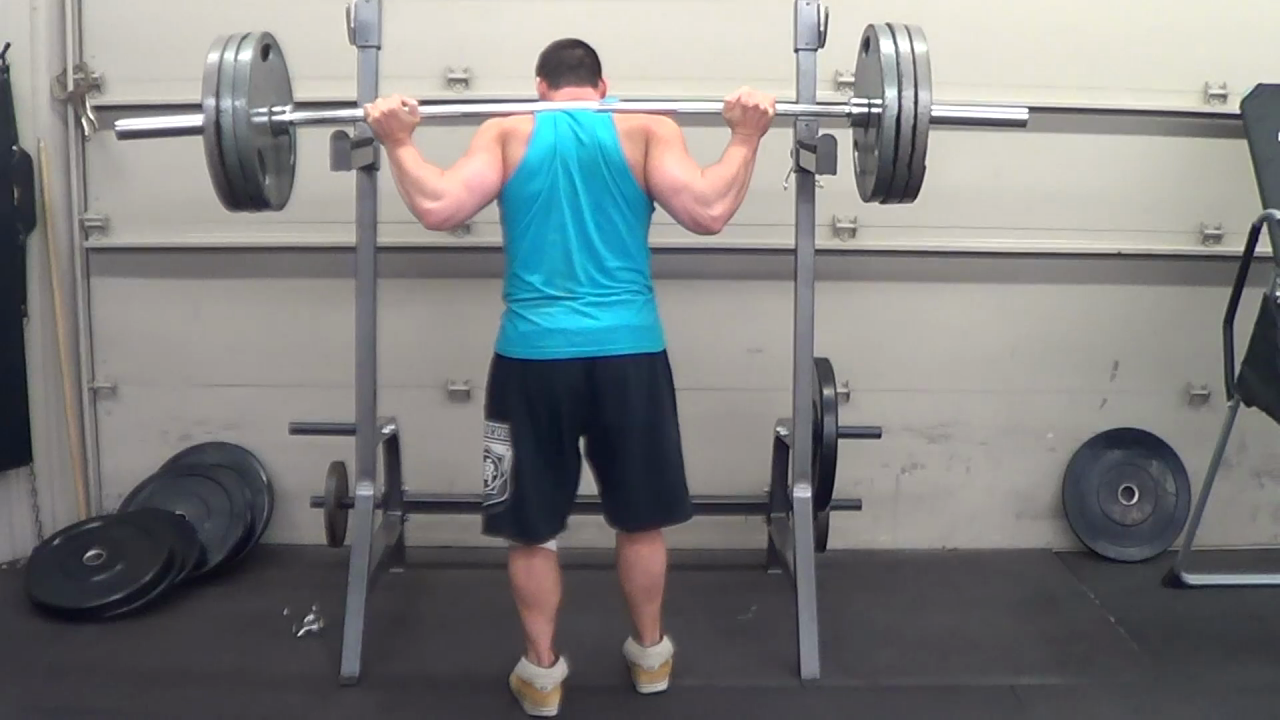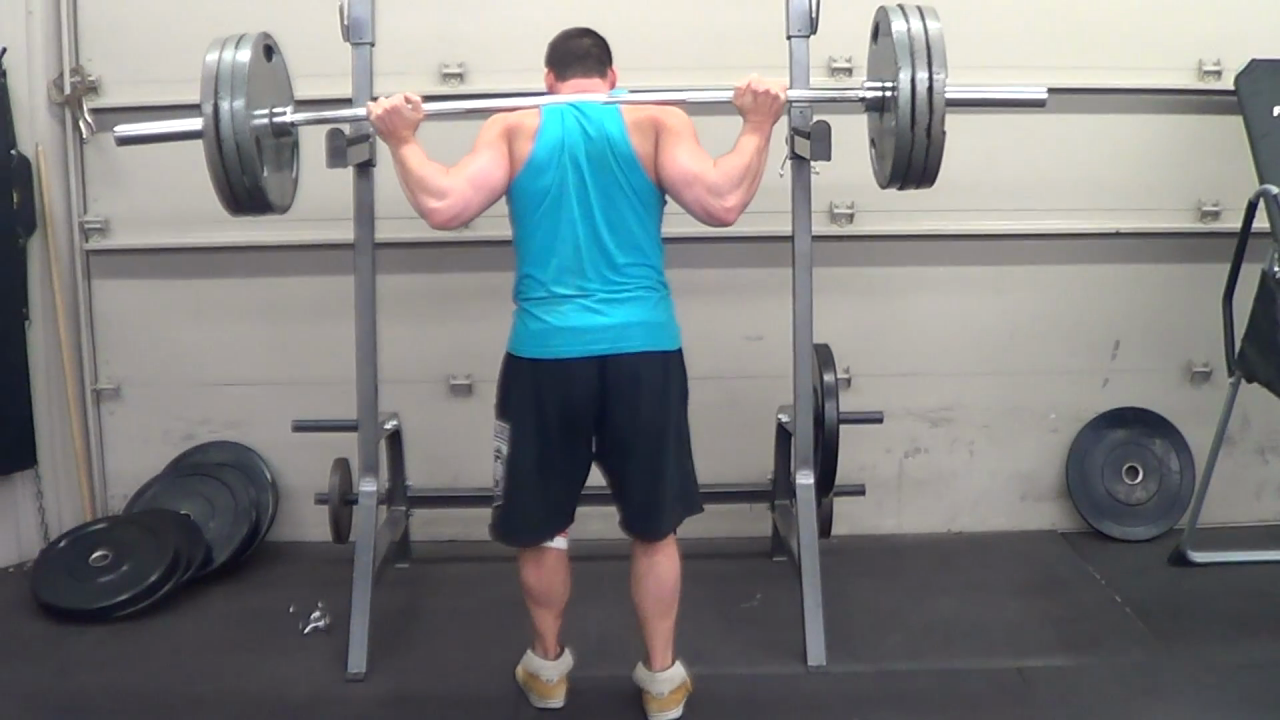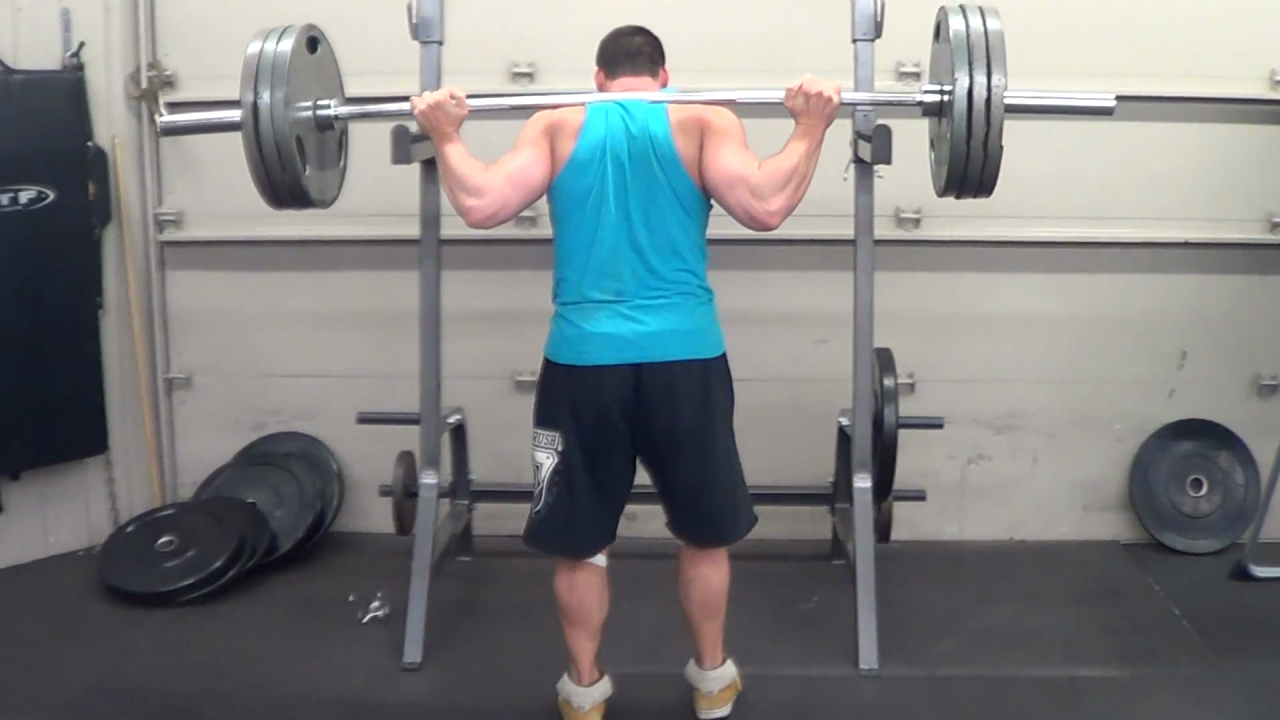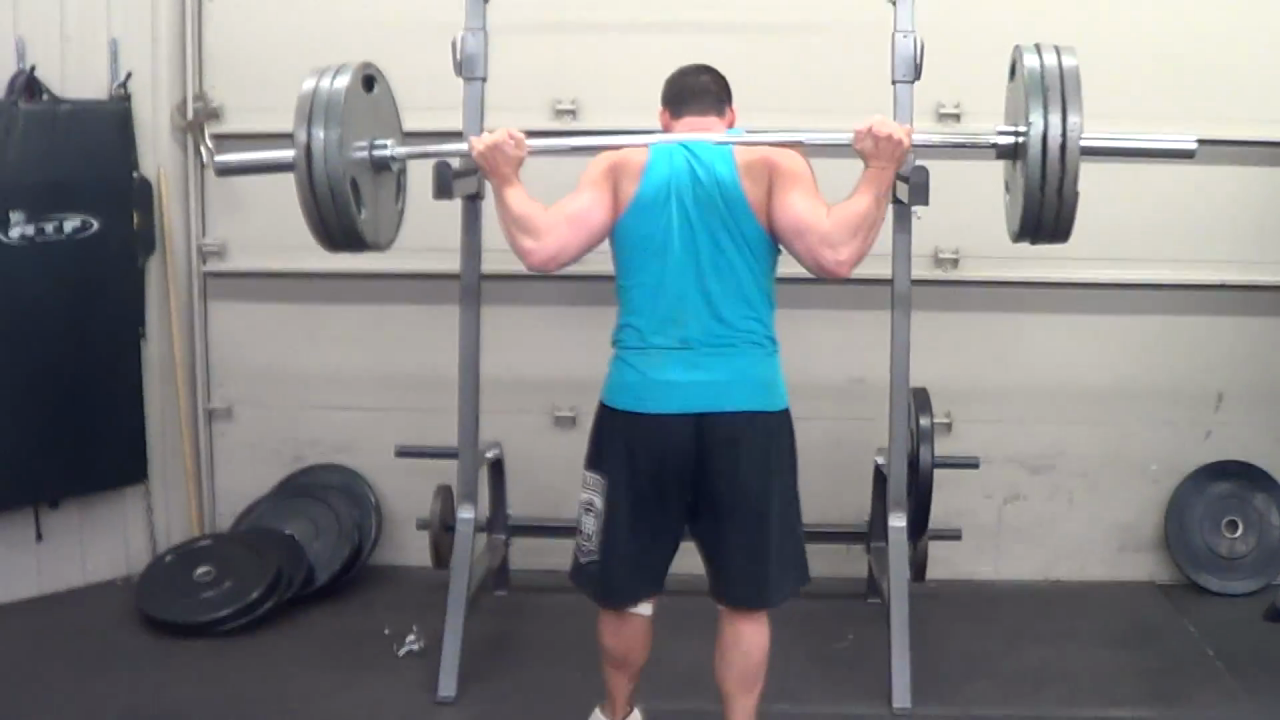
dt=0.7s
person 1, frame 1
left shoulder: (507, 132)
right shoulder: (646, 129)
left elbow: (438, 208)
right elbow: (708, 211)
left wrist: (397, 141)
right wrist: (746, 136)
left hip: (532, 354)
right hip: (630, 351)
left knee: (530, 527)
right knee: (641, 519)
right ankle: (650, 653)
person 1, frame 2
left shoulder: (513, 127)
right shoulder: (656, 120)
left elbow: (444, 208)
right elbow: (722, 203)
left wrist: (401, 140)
right wrist: (757, 125)
left hip: (544, 352)
right hip: (644, 349)
left knee: (538, 526)
right knee: (654, 527)
person 1, frame 3
left shoulder: (557, 125)
right shoulder: (703, 121)
left elbow: (480, 205)
right elbow: (765, 207)
left wrist: (444, 135)
right wrist: (811, 127)
left hip: (583, 359)
right hip: (686, 356)
left knee: (578, 542)
right knee: (705, 534)
person 1, frame 4
left shoulder: (619, 167)
right shoulder: (772, 165)
left elbow: (542, 248)
right elbow: (835, 254)
left wrist: (505, 178)
right wrist: (880, 171)
left hip: (640, 405)
right hip: (747, 408)
left knee: (620, 588)
right knee: (746, 599)
